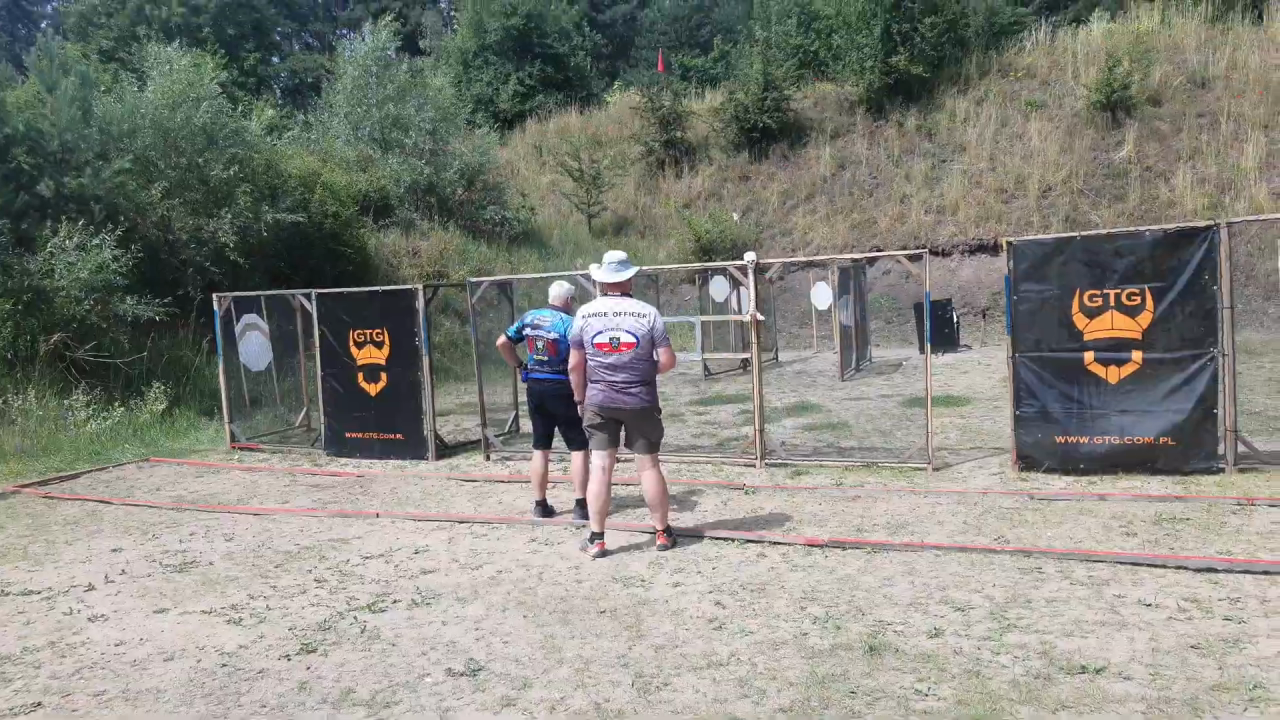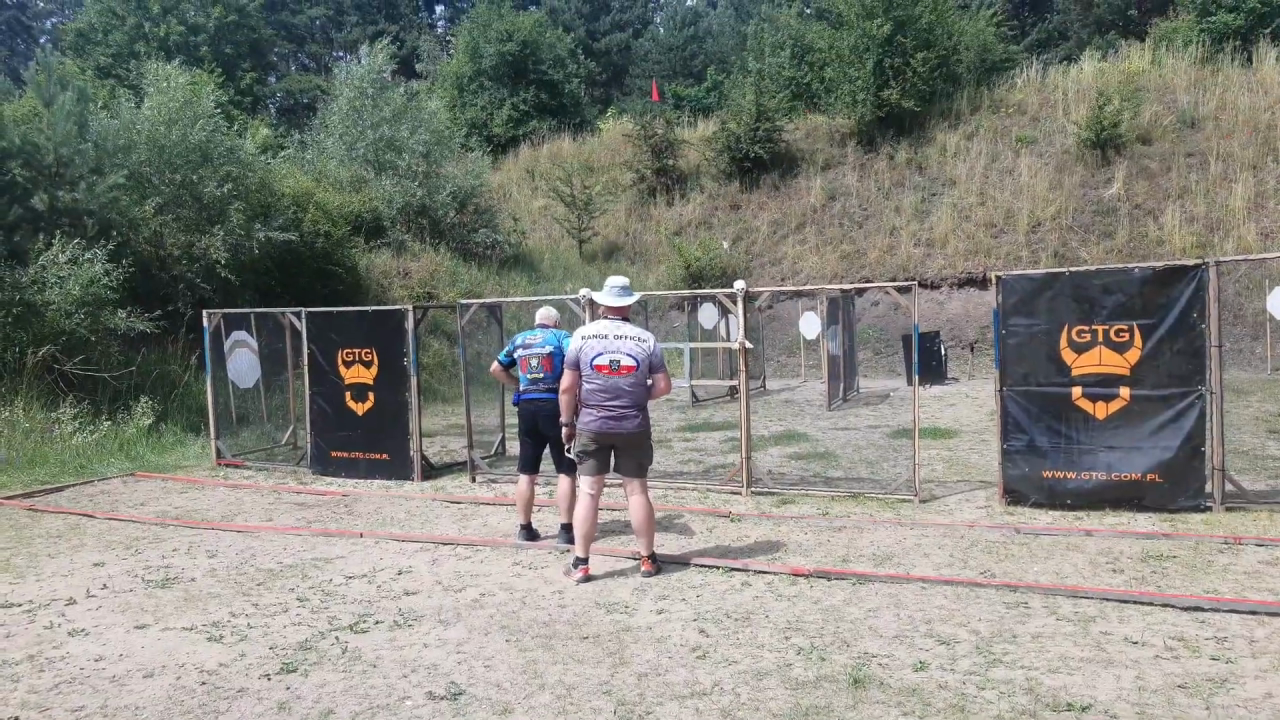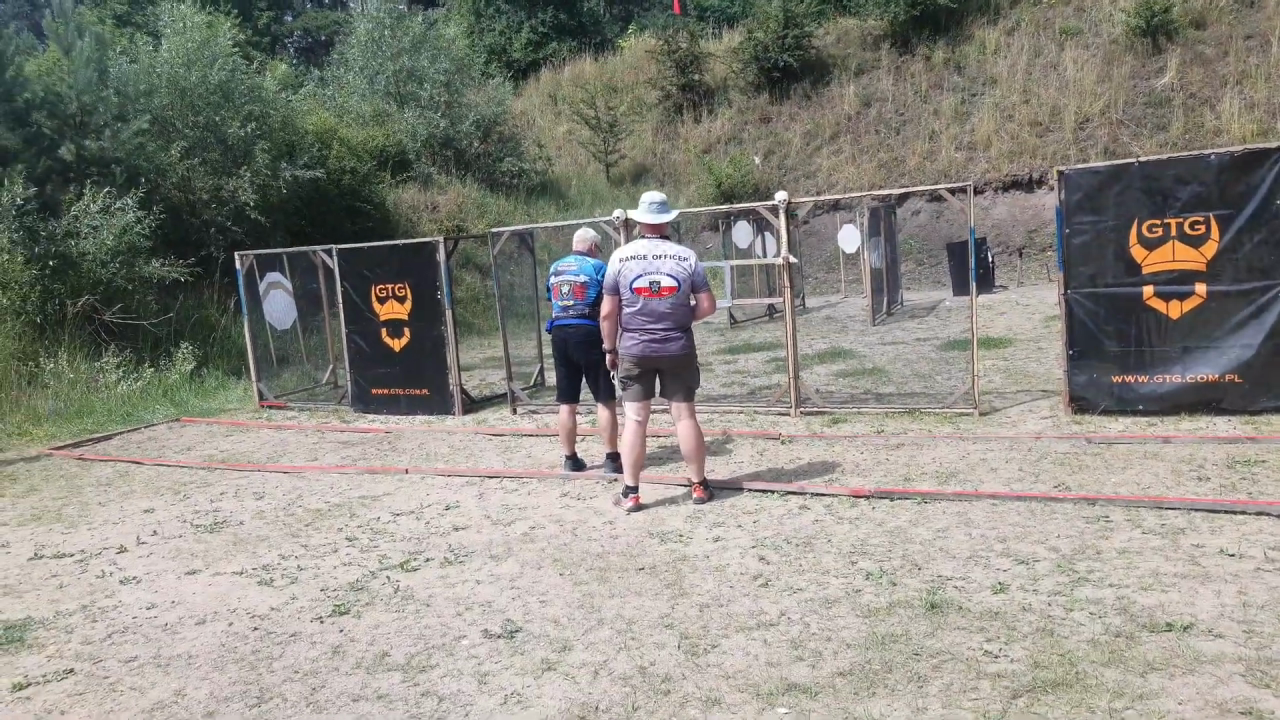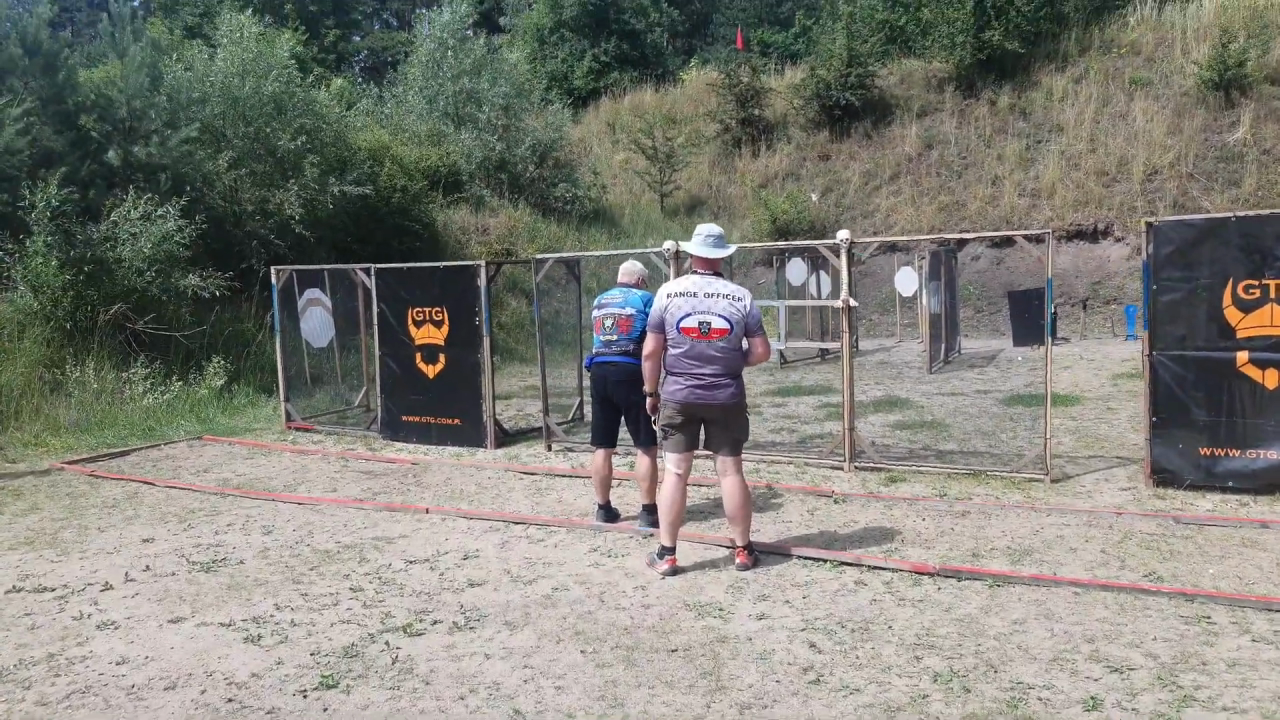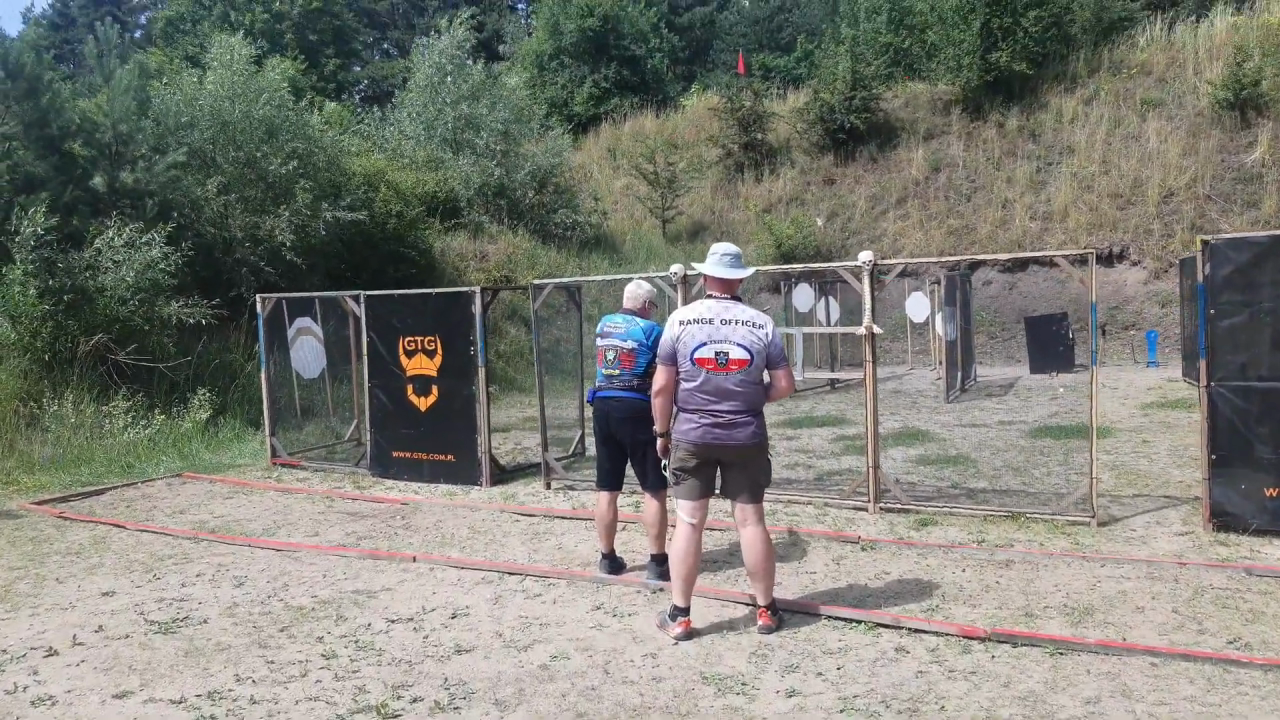
dt=1s
person 1, frame 1
left shoulder: (585, 314)
right shoulder: (647, 313)
left elbow: (575, 366)
right elbow: (667, 361)
left wrist: (581, 398)
left hip: (599, 402)
right hip: (641, 401)
left knee: (600, 468)
right knee: (648, 466)
left ankle: (596, 539)
right ankle: (663, 533)
person 1, frame 2
left shoulder: (583, 335)
right shoulder: (646, 339)
left elbow: (567, 387)
right elbow: (663, 386)
left wrist: (566, 422)
left hip: (592, 425)
right hip: (633, 426)
left knee: (588, 492)
right knee: (637, 491)
left ankle: (580, 564)
right ankle: (648, 559)
person 1, frame 3
left shoulder: (620, 257)
right shoulder: (686, 256)
left elbow: (608, 313)
right elbow: (707, 306)
left wrist: (610, 349)
left hip: (634, 350)
right hip: (678, 349)
left knee: (635, 419)
right knee: (685, 415)
left ankle: (630, 493)
right ankle: (699, 486)
person 1, frame 4
left shoulder: (668, 292)
right shoulder: (741, 296)
left elbow: (651, 352)
right elbow: (761, 352)
left wrist: (651, 392)
left hip: (678, 395)
right hip: (726, 397)
left knee: (675, 472)
right knee: (731, 471)
left ankle: (666, 554)
right ankle: (743, 550)
person 1, frame 5
left shoulder: (680, 319)
right shoulder: (762, 324)
left elbow: (662, 387)
right elbow: (784, 386)
left wrist: (662, 432)
left hip: (691, 435)
right hip: (746, 437)
left knee: (688, 522)
right knee: (751, 521)
left ankle: (679, 615)
right ankle: (766, 610)
person 2, frame 1
left shoulder: (528, 317)
right shoulder: (568, 322)
left elbow: (502, 343)
left wrist: (520, 365)
left hip: (535, 387)
right hip: (561, 388)
left knee: (540, 448)
right knee: (578, 448)
left ankle: (540, 505)
right ankle: (581, 506)
person 2, frame 2
left shoulder: (518, 340)
right shoulder: (560, 336)
left elbow: (496, 369)
left hip: (526, 407)
right hip: (554, 407)
left knee: (526, 472)
right knee: (566, 471)
left ankle: (525, 528)
right ankle: (566, 530)
person 2, frame 3
left shoulder: (554, 268)
right shoulder: (596, 266)
left hip: (560, 335)
right hip: (587, 334)
left knee: (567, 403)
right knee: (605, 400)
left ankle: (570, 459)
right ankle: (612, 459)
person 2, frame 4
left shoulder: (599, 301)
right shoulder: (645, 298)
left hip: (599, 372)
right hip: (630, 373)
left knee: (602, 447)
right knee: (646, 446)
left ankle: (603, 508)
right ankle: (648, 512)
person 2, frame 5
left shoulder: (603, 325)
right shoulder: (650, 329)
left hip: (603, 408)
right hip: (636, 410)
left knee: (606, 489)
right knee: (654, 490)
left ankle: (608, 558)
right ankle: (657, 562)
